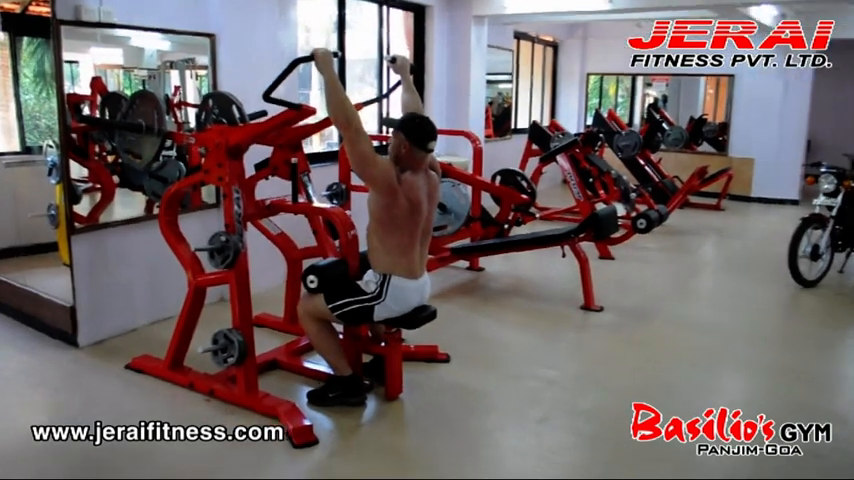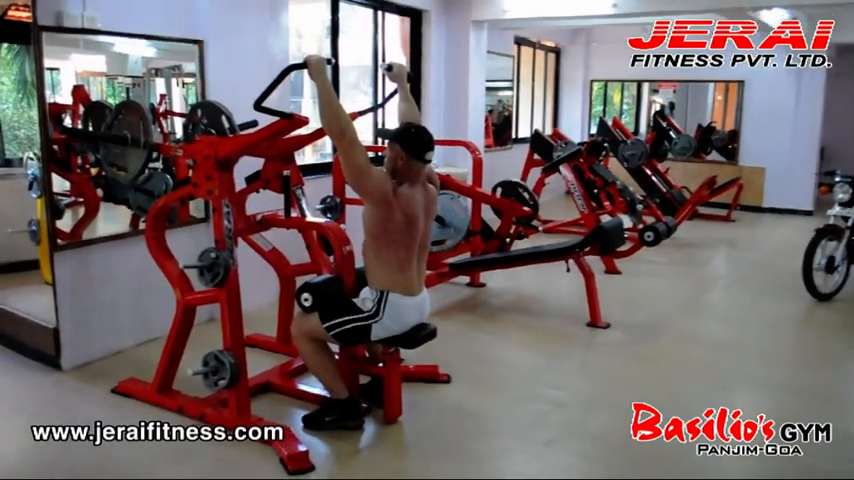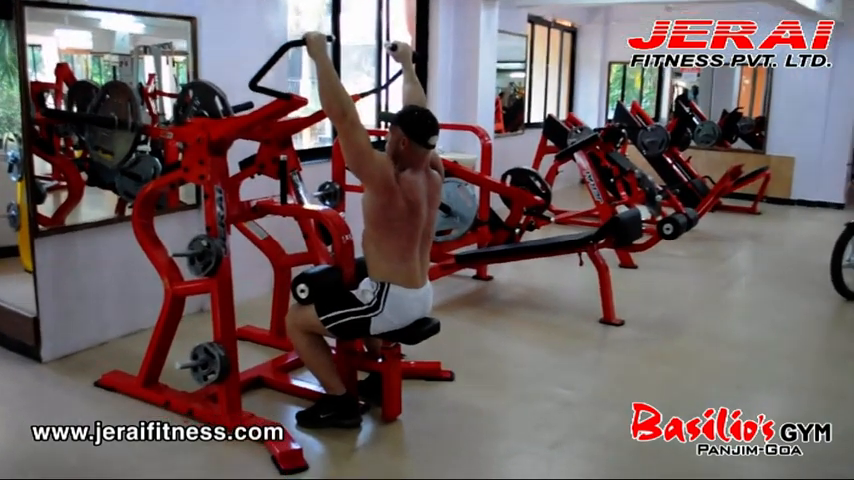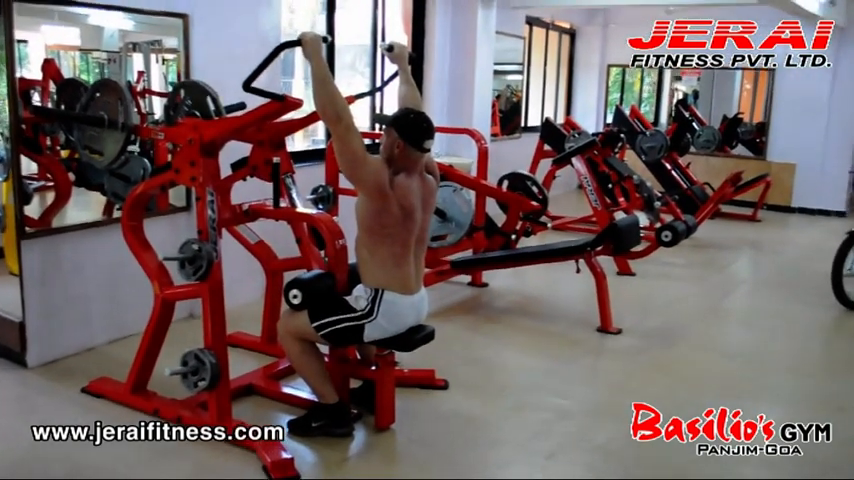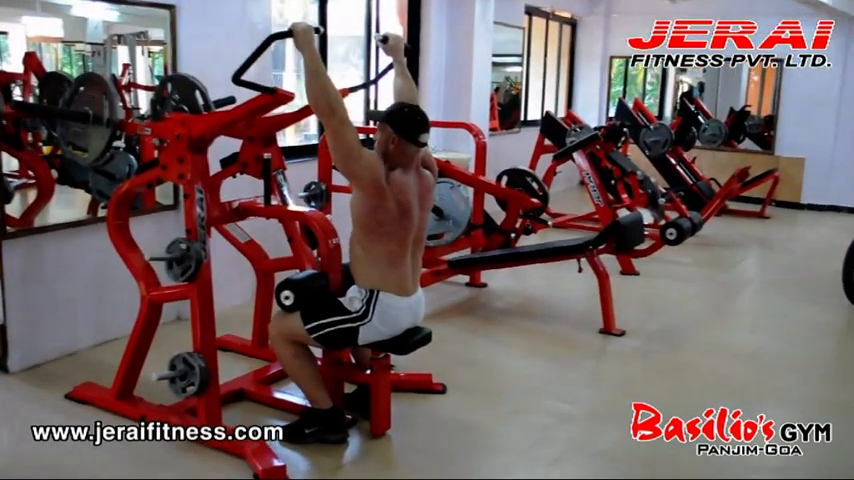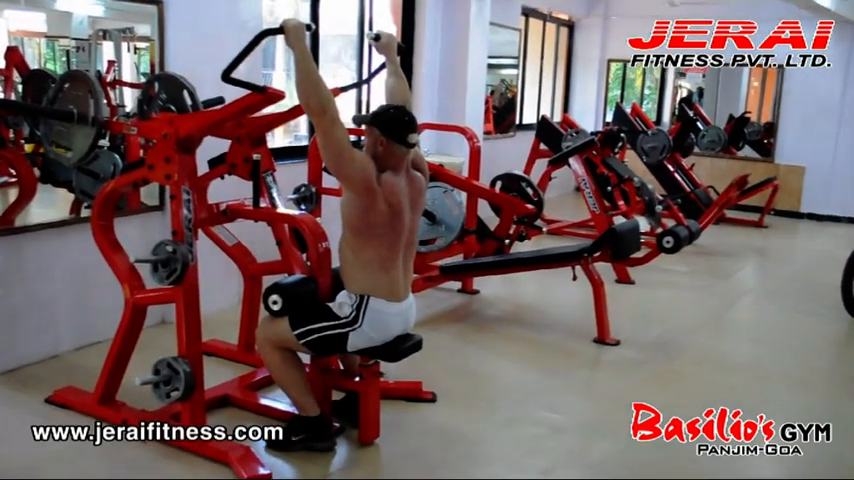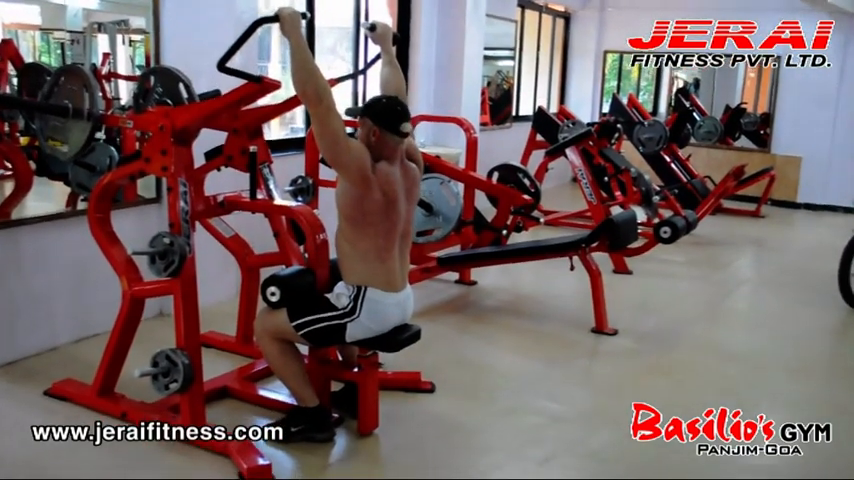
dt=0.4s
person 1, frame 1
left shoulder: (389, 181)
right shoulder: (431, 174)
left elbow: (349, 127)
right elbow: (417, 125)
left hip: (394, 292)
right hip: (420, 287)
left knee: (307, 308)
right knee: (360, 288)
left ankle: (347, 383)
right ankle: (386, 357)
person 1, frame 2
left shoulder: (384, 193)
right shoulder: (429, 186)
left elbow: (344, 136)
right elbow: (414, 135)
left wrist: (320, 77)
right wrist: (402, 83)
left hip: (392, 309)
right hip: (419, 303)
left knee: (301, 328)
right knee: (354, 305)
left ankle: (344, 406)
right ankle: (385, 379)
person 1, frame 3
left shoulder: (387, 179)
right shoulder: (433, 173)
left elbow: (344, 118)
right elbow: (418, 118)
left wrist: (320, 54)
right wrist: (407, 64)
left hip: (394, 303)
right hip: (422, 297)
left knee: (296, 320)
right knee: (355, 297)
left ankle: (341, 403)
right ankle: (384, 375)
person 1, frame 4
left shoulder: (381, 183)
right shoulder: (428, 178)
left elbow: (338, 121)
right elbow: (413, 120)
left wrist: (315, 55)
right wrist: (403, 66)
left hip: (388, 309)
right hip: (416, 304)
left knee: (288, 326)
right knee: (345, 303)
left ankle: (333, 411)
right ankle: (377, 384)
person 1, frame 5
left shoulder: (377, 179)
right shoulder: (425, 173)
left elbow: (332, 114)
right elbow: (409, 115)
left wrist: (307, 46)
right wrist: (398, 58)
left hip: (383, 311)
right hip: (412, 305)
left knee: (280, 329)
right knee: (339, 305)
left ankle: (327, 417)
right ankle: (372, 388)
person 1, frame 6
left shoulder: (368, 181)
right shoulder: (417, 175)
left elbow: (323, 114)
right elbow: (400, 115)
left wrist: (298, 43)
right wrist: (391, 57)
left hip: (373, 317)
right hip: (403, 312)
left knee: (267, 334)
right knee: (329, 309)
left ankle: (314, 425)
right ankle: (360, 395)
person 1, frame 7
left shoulder: (362, 171)
right shoulder: (411, 166)
left elbow: (318, 102)
right elbow: (395, 105)
left wrist: (293, 32)
right wrist: (385, 47)
left hip: (371, 308)
right hip: (401, 302)
left knee: (266, 326)
right knee: (330, 299)
left ankle: (313, 416)
right ankle: (360, 385)
